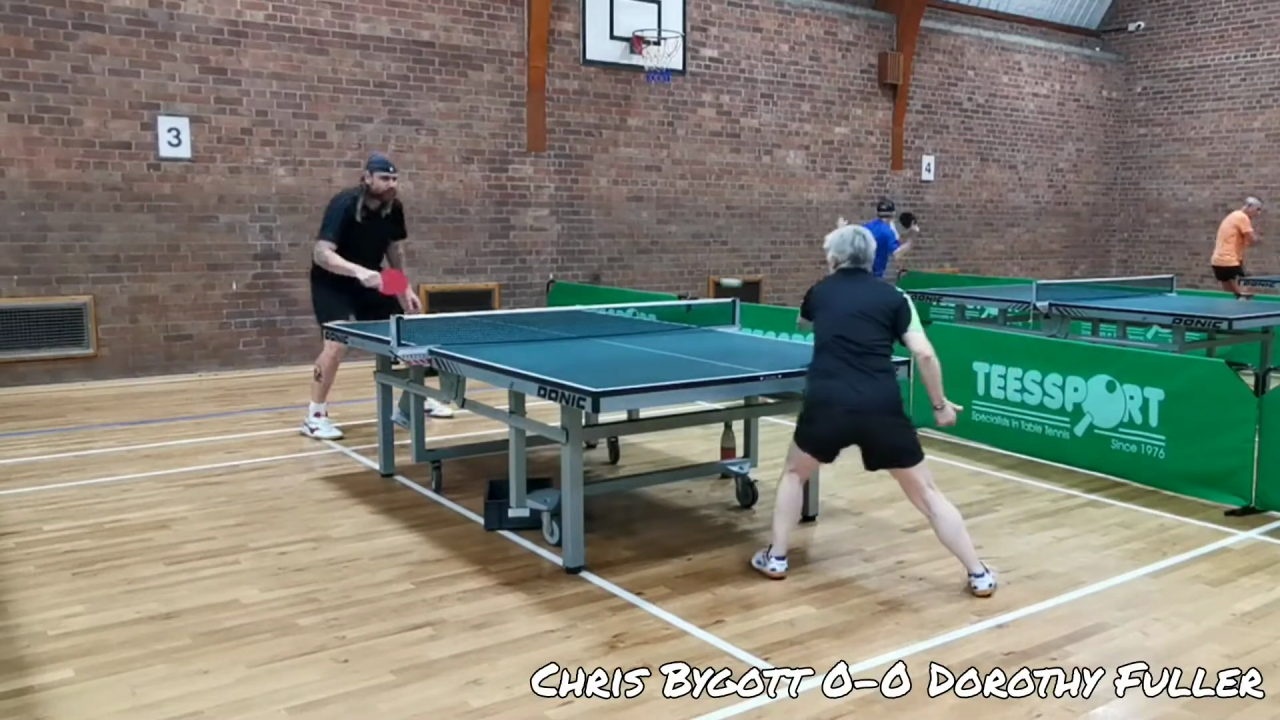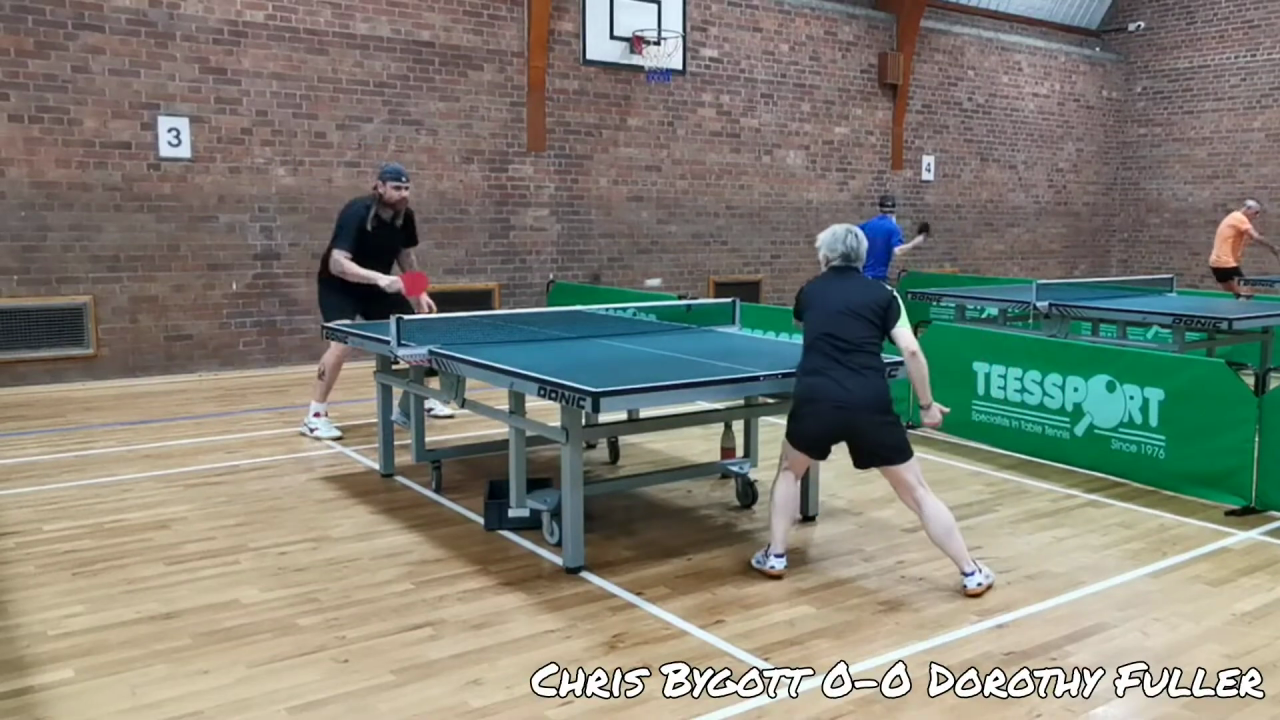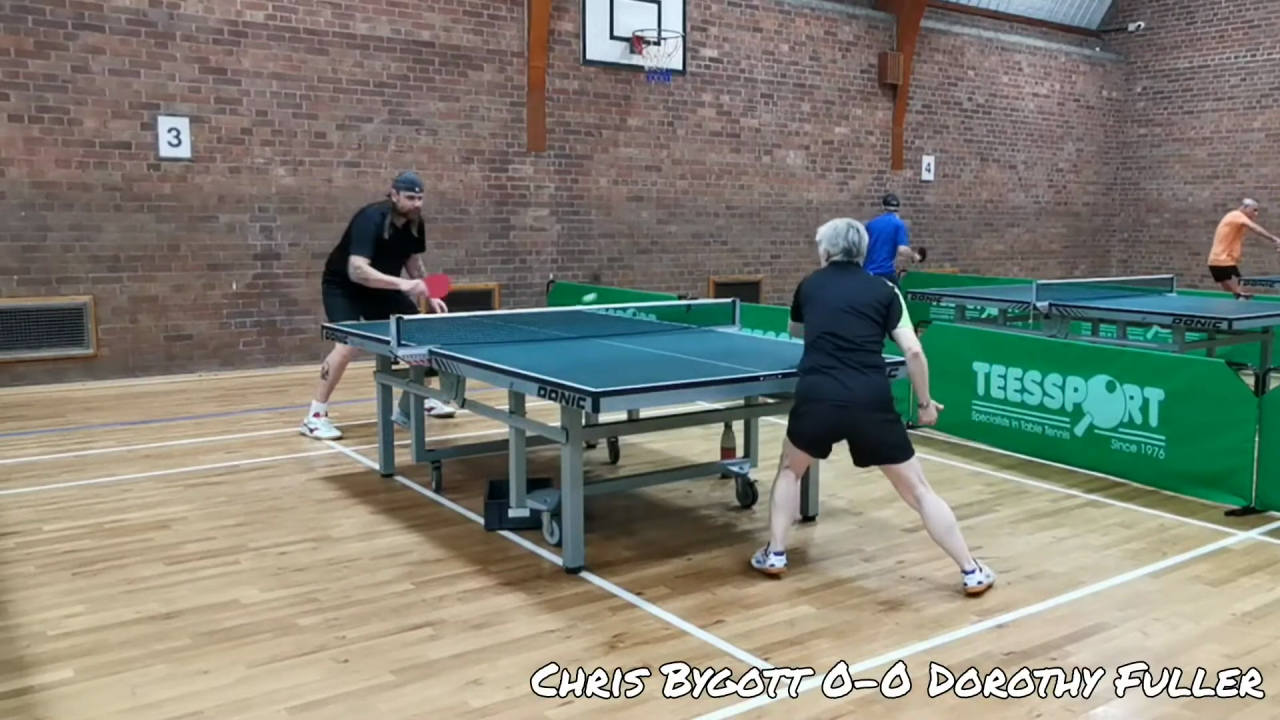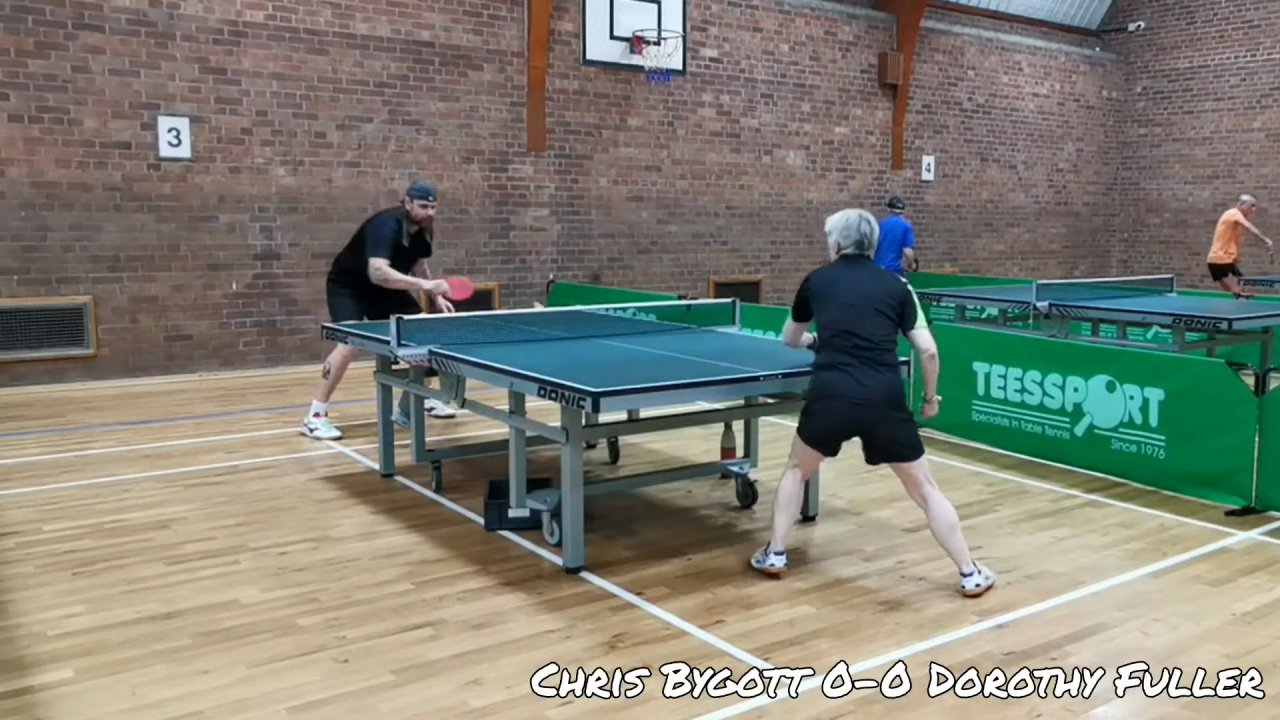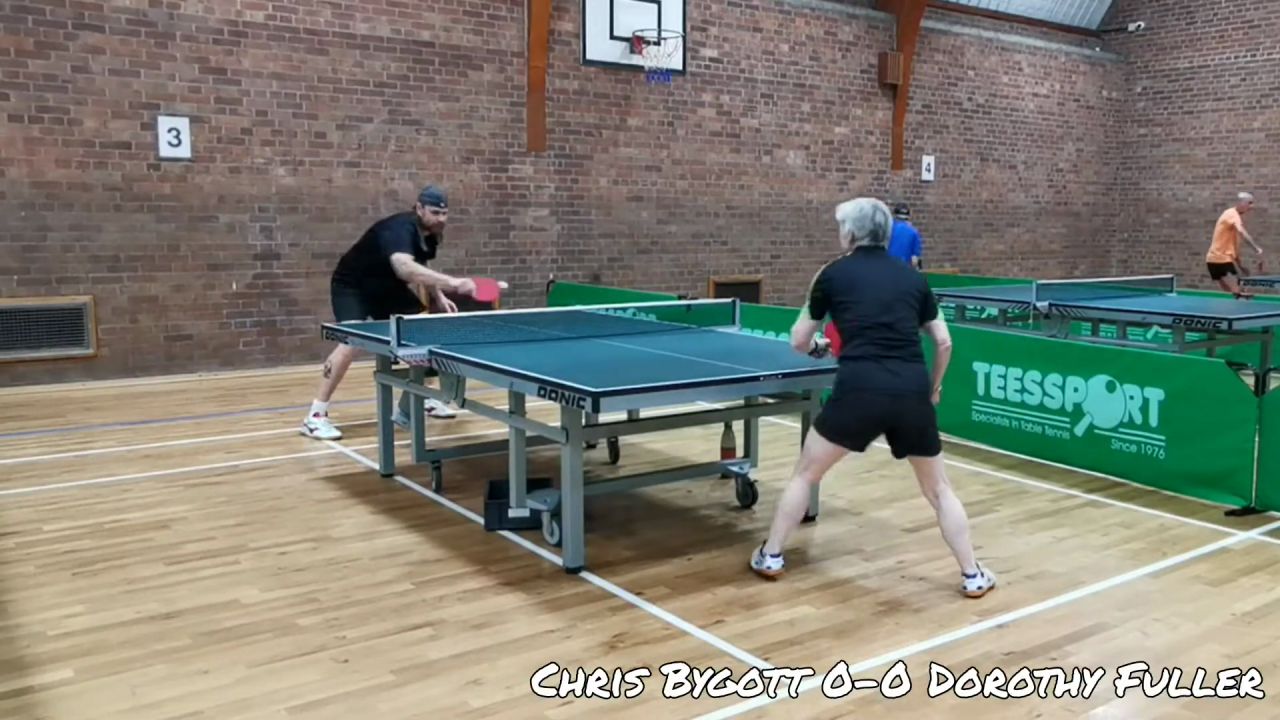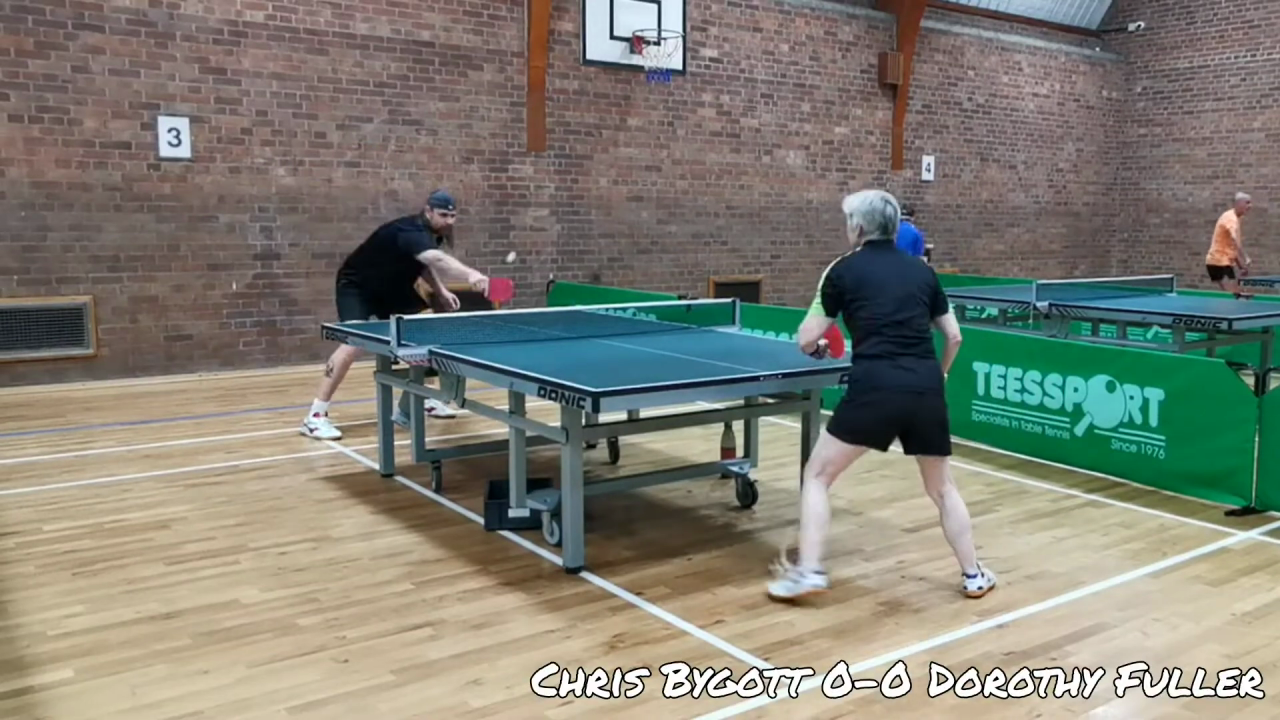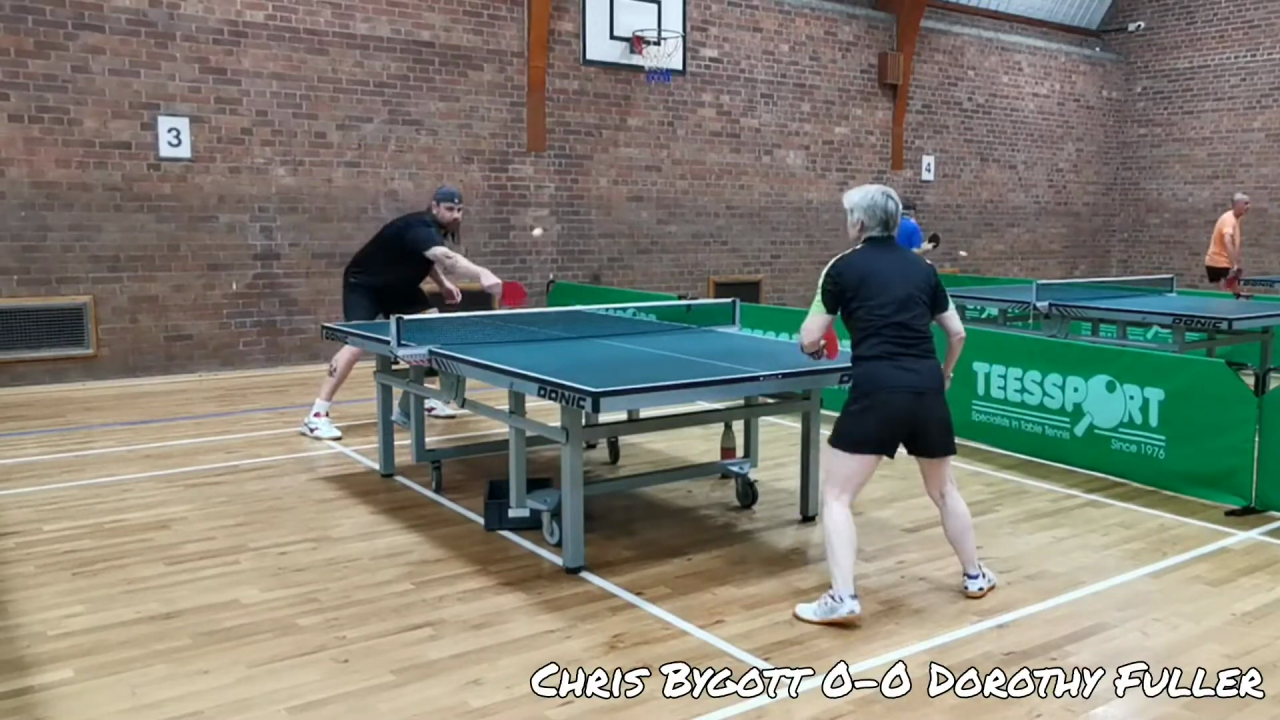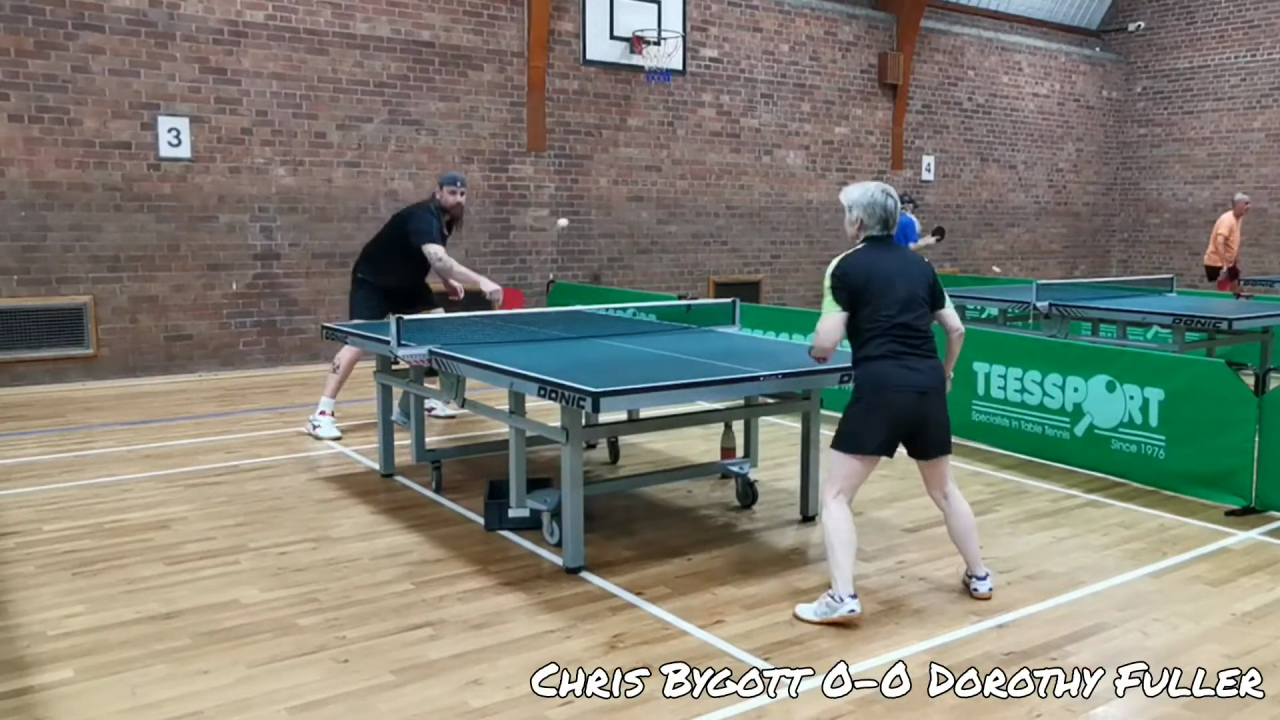
dt=0.1s
person 1, frame 1
left shoulder: (819, 292)
right shoulder: (893, 296)
right elbow: (924, 354)
right wrist: (940, 403)
left hip: (825, 403)
right hip: (881, 406)
left knee: (794, 473)
right knee: (926, 494)
left ankle: (775, 557)
right ankle: (978, 574)
person 1, frame 2
left shoulder: (811, 290)
right shoulder: (883, 294)
right elbow: (911, 351)
right wrist: (926, 404)
left hip: (814, 400)
right hip: (870, 403)
left knee: (789, 471)
right knee: (916, 493)
left ankle: (774, 556)
right ankle: (971, 573)
person 1, frame 3
left shoulder: (809, 287)
right shoulder: (884, 291)
right elbow: (913, 351)
right wrist: (925, 402)
left hip: (817, 398)
right hip: (872, 402)
left knee: (789, 470)
right knee: (917, 491)
left ankle: (775, 554)
right ankle: (971, 571)
person 1, frame 4
left shoulder: (816, 281)
right shoulder: (896, 285)
left elbow: (789, 338)
right elbow: (928, 349)
right wrist: (929, 396)
left hip: (831, 396)
right hip: (885, 399)
left knee: (796, 469)
right knee: (924, 490)
left ankle: (775, 553)
right ankle: (971, 573)
person 1, frame 5
left shoulder: (833, 274)
right shoulder: (913, 277)
left elbow: (798, 341)
right elbow: (943, 342)
left wrist: (812, 343)
right wrist: (934, 384)
left hip: (859, 391)
right hip: (912, 392)
left knee: (805, 472)
right knee: (937, 488)
left ankle: (772, 556)
right ankle: (972, 575)
person 1, frame 6
left shoulder: (843, 270)
right shoulder: (922, 271)
left elbow: (806, 341)
right elbow: (954, 336)
left wrist: (815, 344)
right wrist: (938, 376)
left hip: (874, 389)
right hip: (926, 390)
left knee: (817, 476)
right knee: (942, 488)
left ankle: (809, 572)
right ankle: (974, 575)
person 1, frame 7
left shoulder: (843, 267)
right shoulder: (922, 268)
left elbow: (808, 339)
right elbow: (957, 333)
left wrist: (816, 346)
right wrist: (943, 374)
left hip: (876, 391)
right hip: (927, 390)
left knee: (837, 495)
right knee: (942, 489)
left ankle: (843, 598)
right ankle: (975, 575)
person 1, frame 8
left shoulder: (847, 267)
right shoulder: (920, 265)
left elbow: (828, 341)
right elbow: (956, 329)
left wrist: (819, 352)
right wrist: (944, 373)
left hip: (880, 392)
right hip: (928, 390)
left knee: (835, 495)
right knee: (944, 490)
left ankle: (842, 597)
right ankle: (979, 576)
person 2, frame 1
left shoulder: (394, 208)
right shoulder: (344, 205)
left elbow: (395, 249)
right elbow: (321, 254)
left wrist: (406, 289)
right wrist: (359, 272)
left hip: (371, 284)
right hip: (331, 283)
right knee: (336, 345)
right ankle: (315, 415)
person 2, frame 2
left shoulder: (405, 216)
right shoulder: (355, 213)
left elbow: (406, 256)
right elbow: (337, 264)
left wrist: (419, 293)
right wrist: (380, 278)
left hip: (380, 286)
right hip: (339, 286)
right knee: (342, 344)
right ankle: (315, 415)
person 2, frame 3
left shoulder: (415, 224)
right shoulder: (370, 220)
left elbow: (413, 261)
right elbow: (357, 271)
left wrist: (430, 296)
right wrist: (402, 284)
left hip: (384, 289)
right hip: (343, 286)
right knee: (348, 345)
left ankle: (420, 399)
right ankle: (315, 415)
person 2, frame 4
left shoulder: (424, 230)
right shoulder: (384, 226)
left elbow: (419, 265)
right elbow: (378, 272)
left wrist: (436, 297)
right wrist: (424, 284)
left hip: (390, 289)
right hip: (347, 286)
right knee: (350, 344)
left ankle: (421, 399)
right ankle: (315, 416)
person 2, frame 5
left shoulder: (429, 234)
right shoulder: (398, 230)
left elbow: (422, 268)
right elbow: (404, 268)
left wrist: (439, 296)
right wrist: (451, 281)
left hip: (387, 289)
right hip: (352, 286)
right knee: (350, 345)
left ankle: (422, 398)
right ankle: (316, 415)
person 2, frame 6
left shoulder: (434, 235)
right shoulder: (412, 233)
left elbow: (429, 264)
right elbow: (438, 260)
left wrist: (441, 291)
right wrist: (470, 275)
left hip: (393, 288)
right hip: (357, 287)
right knee: (353, 345)
left ankle: (422, 399)
right ankle: (316, 415)
person 2, frame 7
left shoulder: (439, 230)
right shoulder: (421, 229)
left elbow: (435, 262)
right elbow: (446, 258)
left wrist: (443, 284)
right wrist: (483, 274)
left hip: (399, 288)
right hip: (364, 285)
right knee: (355, 345)
left ankle: (423, 399)
right ankle: (317, 415)
person 2, frame 8
left shoulder: (446, 219)
right shoulder: (423, 218)
right elbow: (439, 258)
left wrist: (448, 280)
right wrist: (481, 281)
left hip: (407, 284)
right hip: (372, 282)
left ankle: (423, 399)
right ankle: (323, 412)
